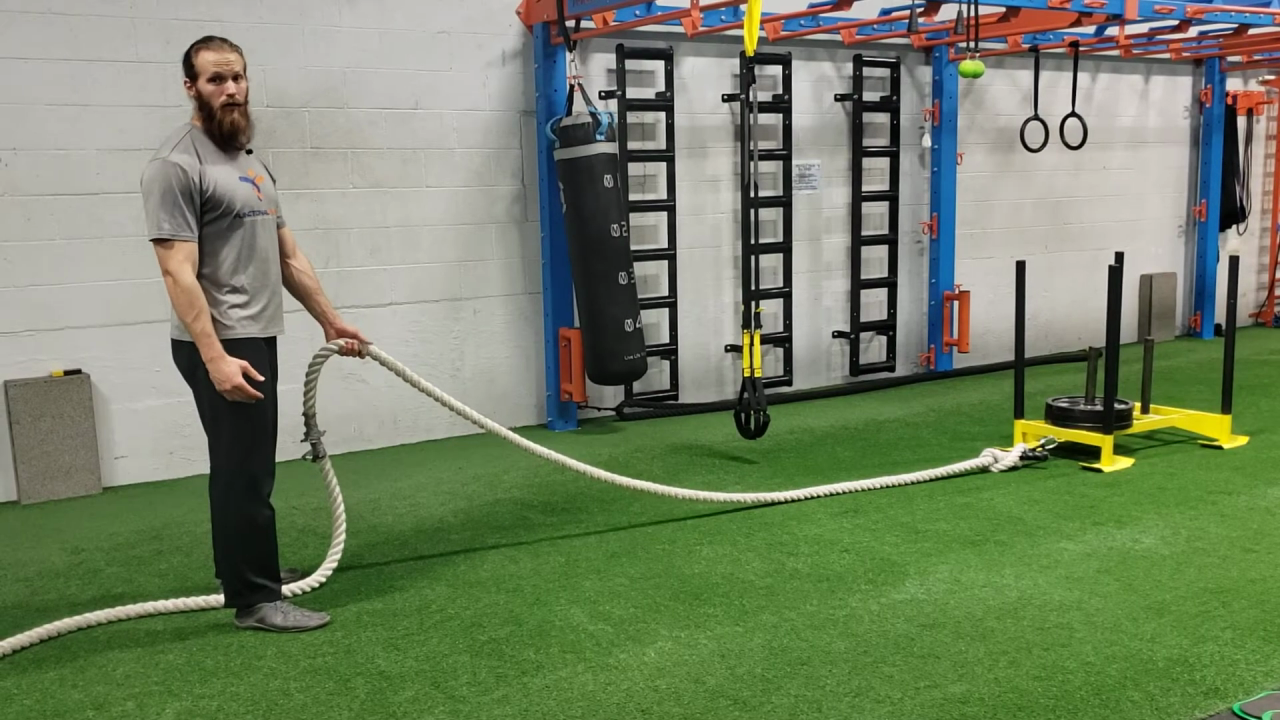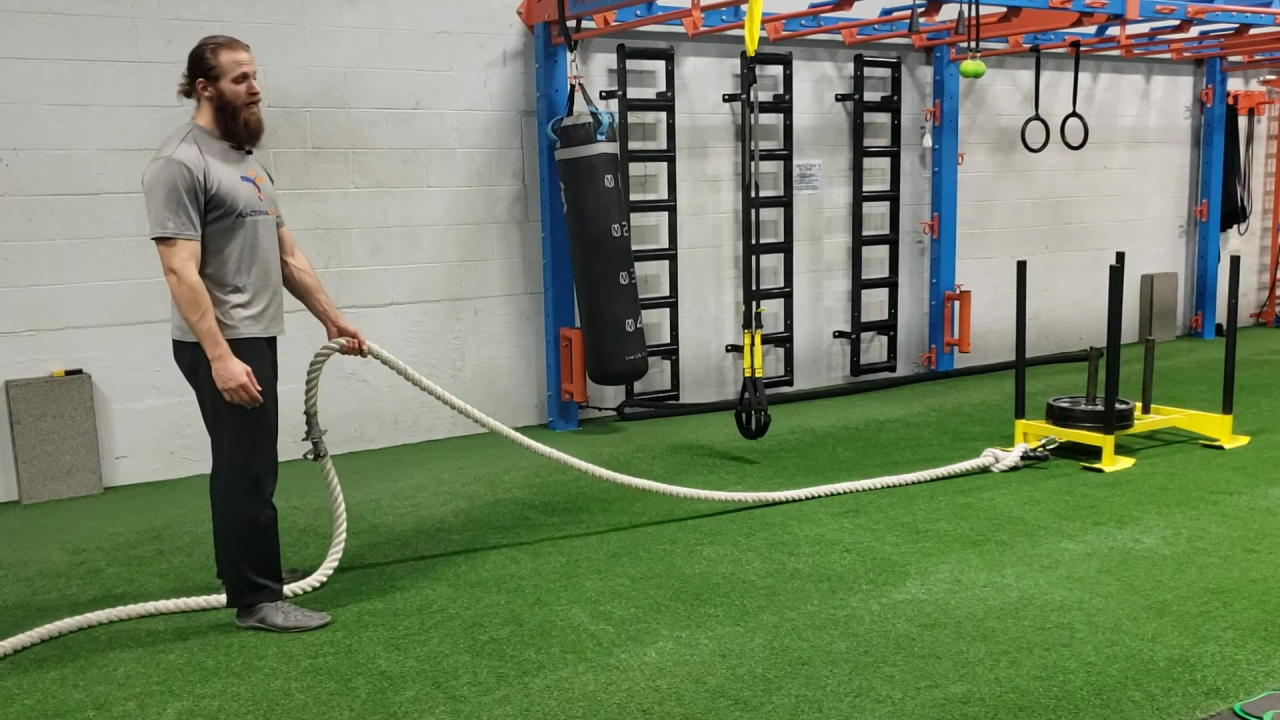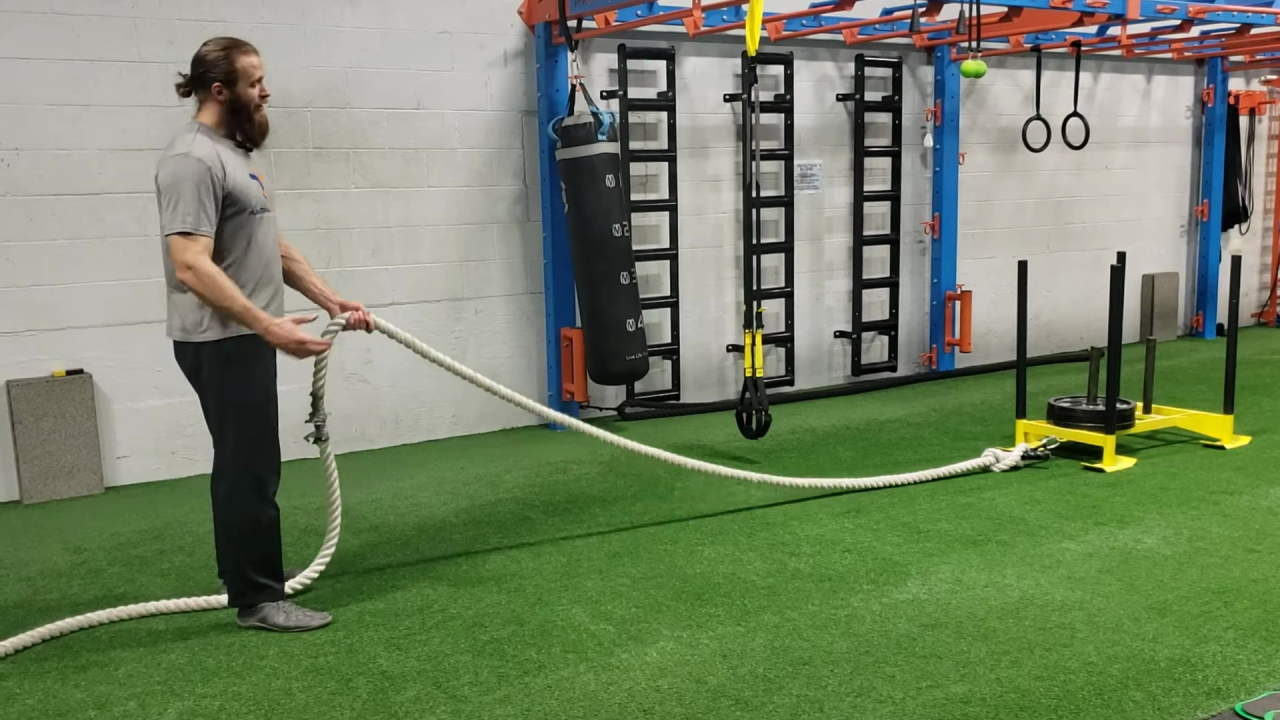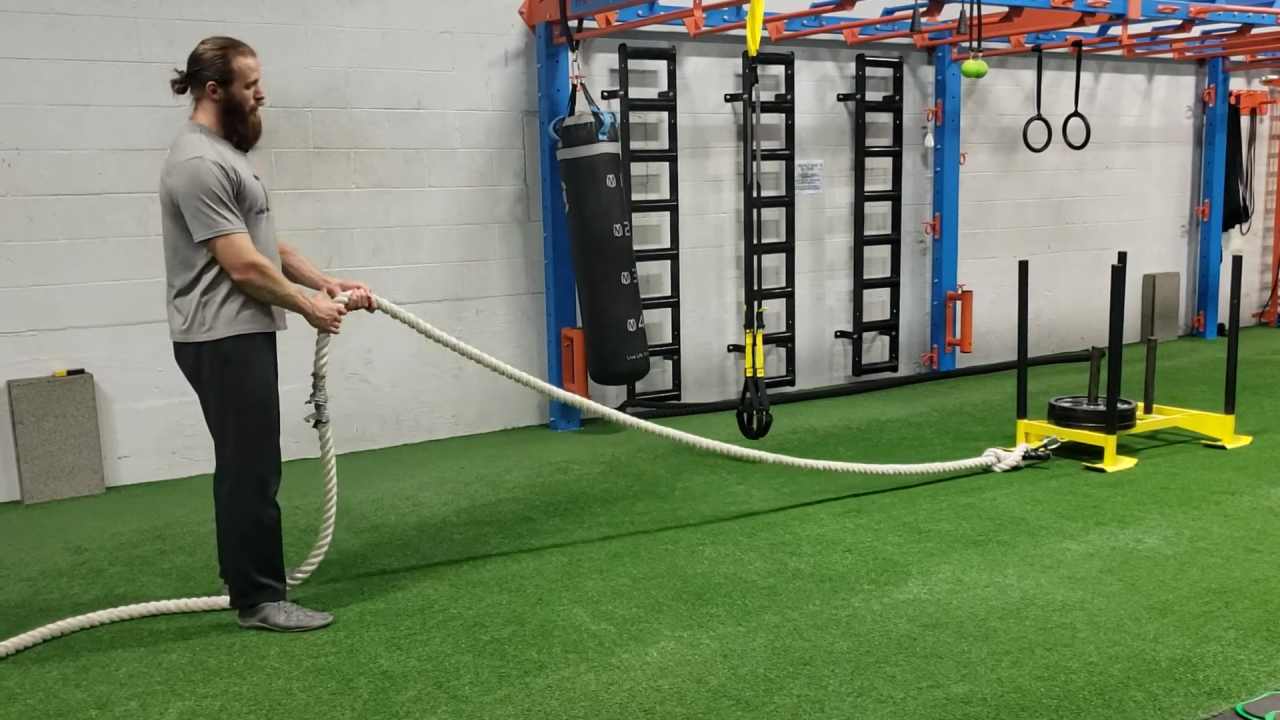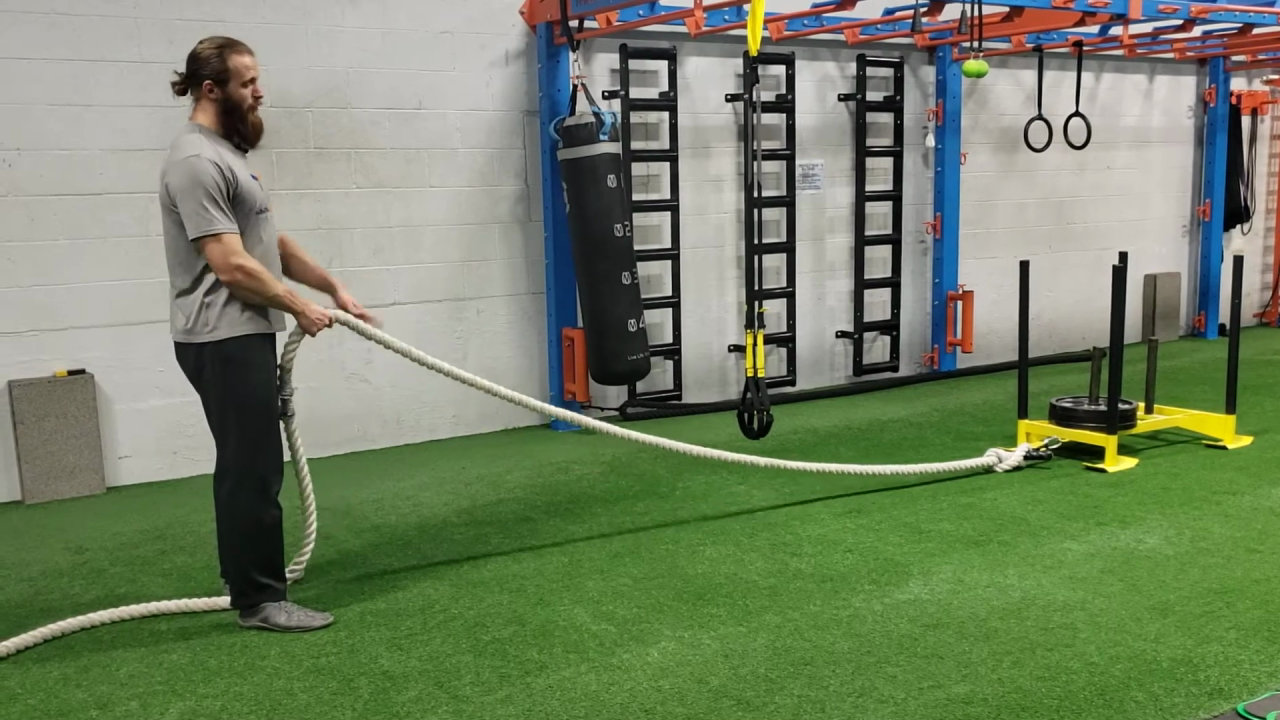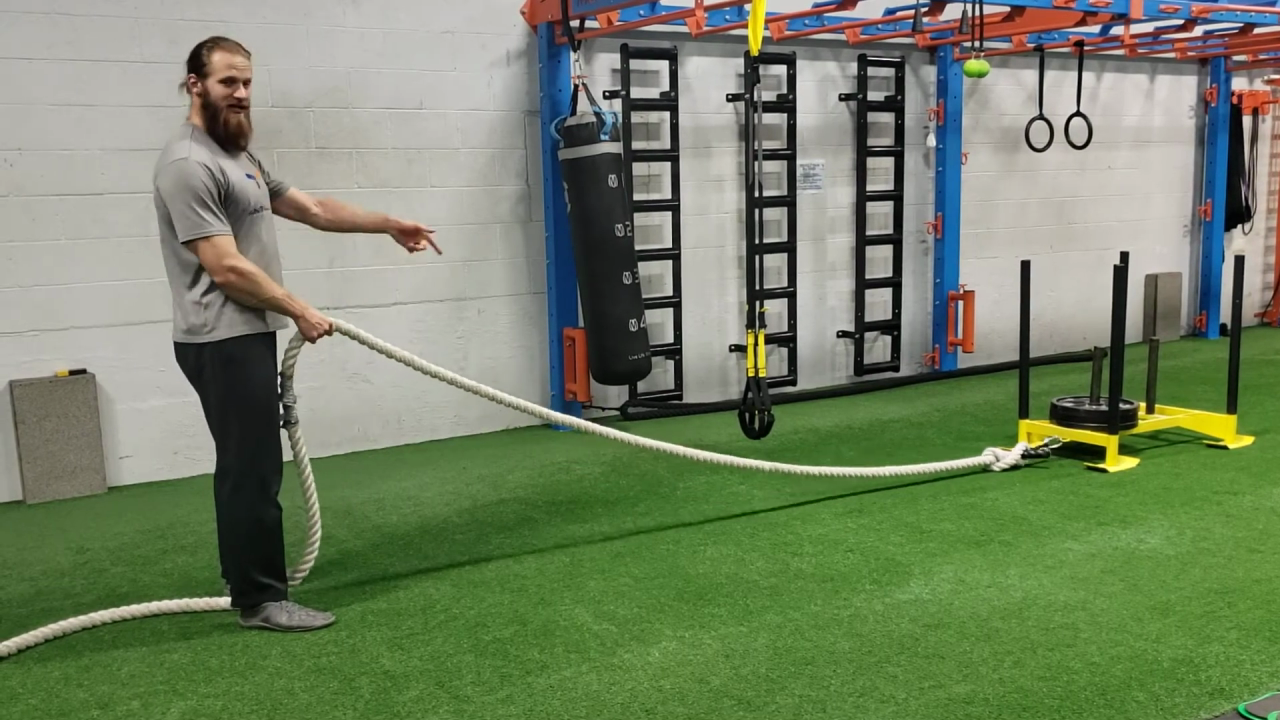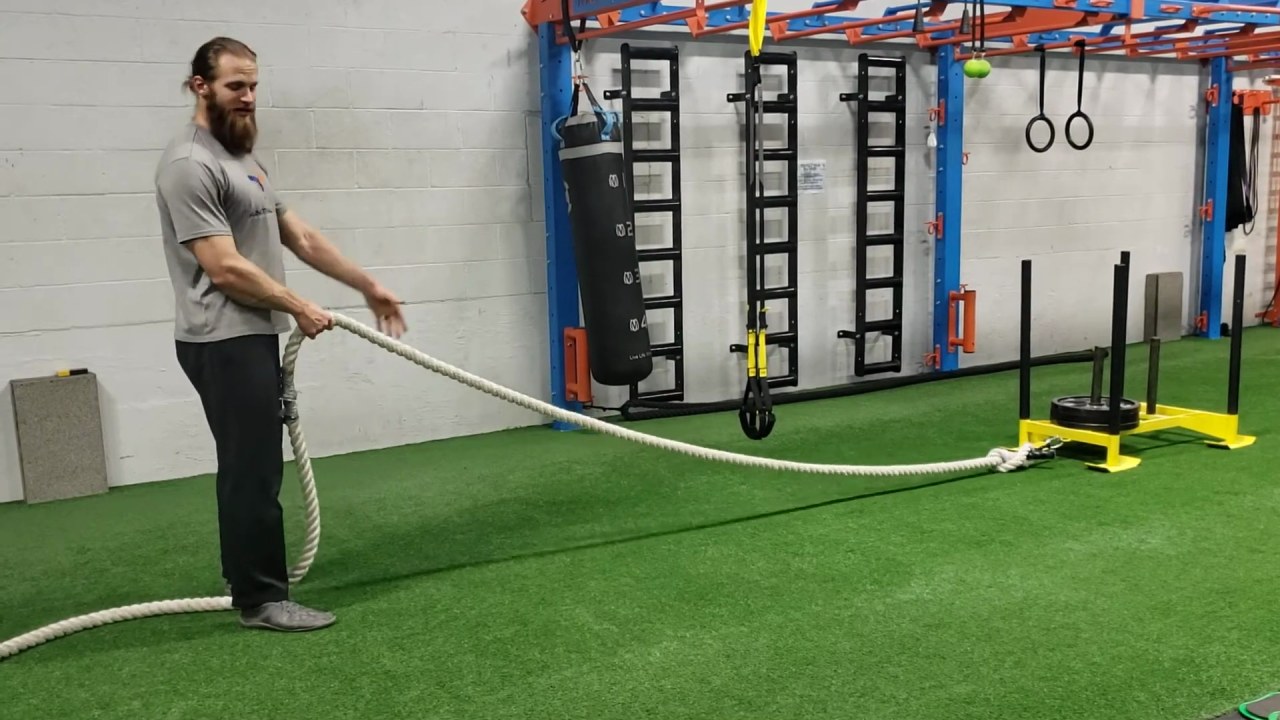
dt=0.3s
person 1, frame 1
left shoulder: (250, 160)
right shoulder: (177, 164)
left elbow: (287, 254)
right elbow: (179, 272)
left wrist: (330, 320)
right wrist: (215, 356)
left hip: (257, 337)
right hip: (220, 344)
left knee: (246, 464)
right knee: (245, 469)
left ankle: (244, 569)
right ankle: (254, 599)
person 1, frame 2
left shoulder: (247, 158)
right shoulder: (180, 163)
left elbow: (286, 253)
right elbow: (181, 271)
left wrist: (332, 318)
right wrist: (220, 356)
left hip: (256, 337)
right hip: (223, 344)
left knee: (245, 464)
right knee: (248, 468)
left ankle: (245, 570)
right ankle: (256, 599)
person 1, frame 3
left shoulder: (234, 153)
right shoulder: (192, 159)
left elbow: (272, 249)
right elbow: (194, 268)
left wrist: (328, 299)
right wrist: (271, 326)
left hip: (241, 336)
right hip: (222, 341)
left knee: (242, 463)
right knee: (252, 467)
left ankle: (246, 571)
right ankle: (258, 597)
person 1, frame 4
left shoulder: (222, 153)
right shoulder: (199, 163)
left elbow: (267, 245)
right elbow: (244, 265)
left wrist: (326, 282)
right wrist: (308, 308)
left hip: (237, 335)
right hip: (223, 339)
left knee: (244, 463)
right knee: (252, 467)
left ankle: (244, 572)
right ankle: (258, 598)
person 1, frame 5
left shoulder: (225, 154)
right shoulder: (197, 162)
left elbow: (274, 244)
right elbow: (232, 266)
left wrist: (337, 290)
right wrist: (302, 310)
left hip: (239, 335)
right hip: (227, 338)
left knee: (241, 463)
right knee: (253, 467)
left ankle: (245, 575)
right ankle: (259, 597)
person 1, frame 6
left shoulder: (236, 157)
right shoulder: (188, 165)
left elbow: (312, 209)
right elbow: (226, 268)
left wrist: (391, 224)
right wrist: (301, 312)
left hip: (243, 336)
right hip: (224, 341)
left knee: (244, 465)
right knee: (253, 468)
left ankle: (244, 576)
right ankle: (261, 598)
person 1, frame 7
left shoulder: (240, 158)
right shoulder: (191, 164)
left elbow: (298, 236)
right elbow: (224, 268)
left wrist: (367, 285)
right wrist: (298, 307)
left hip: (248, 337)
right hip: (224, 342)
left knee: (247, 465)
right knee: (253, 469)
left ankle: (245, 576)
right ankle: (260, 599)
